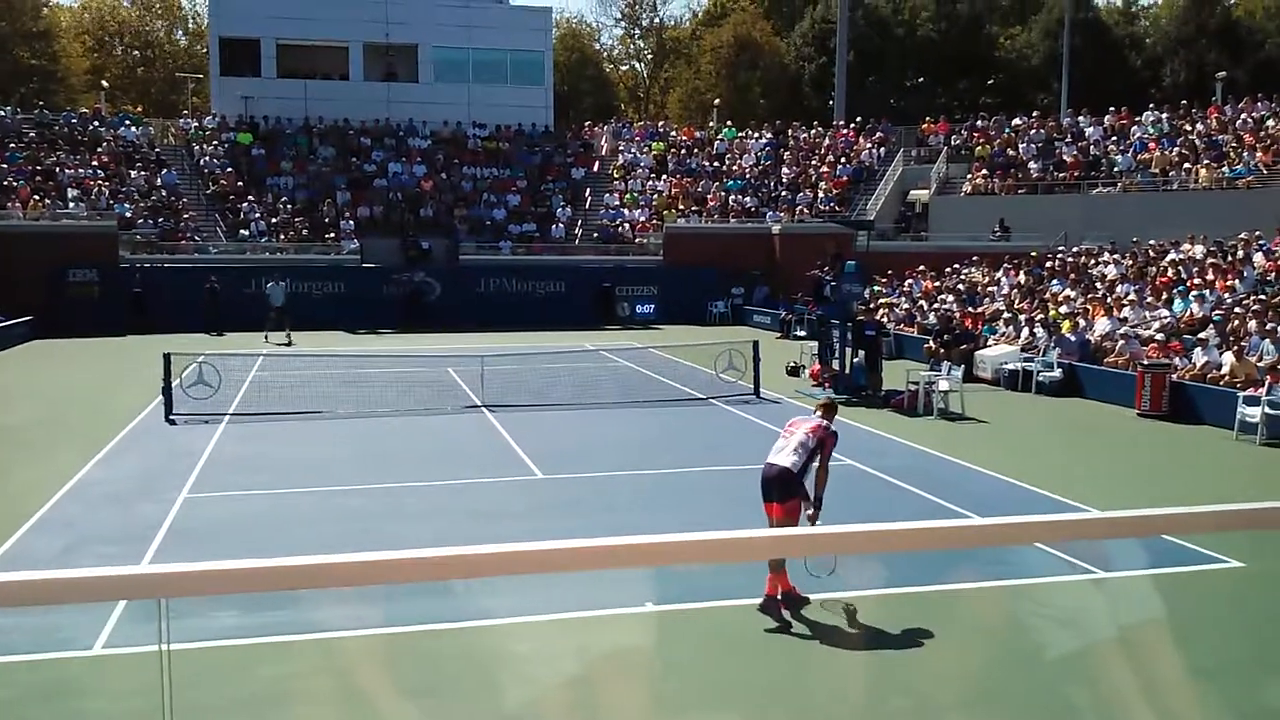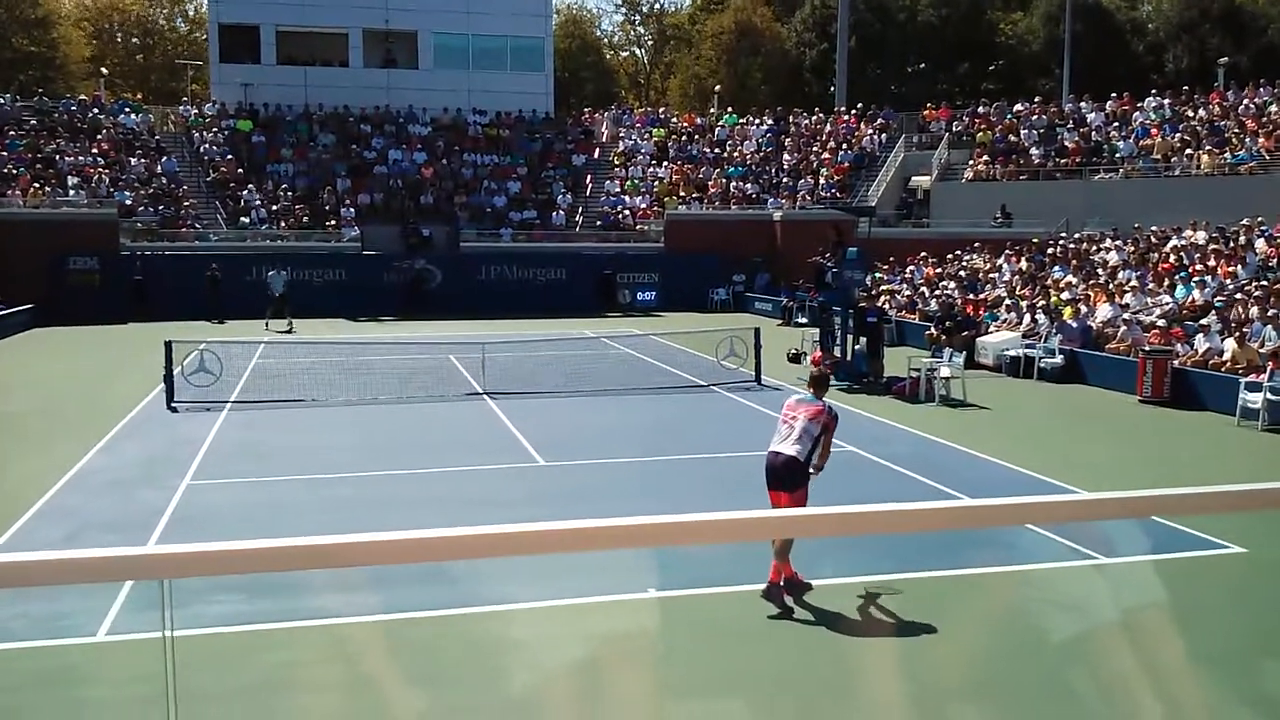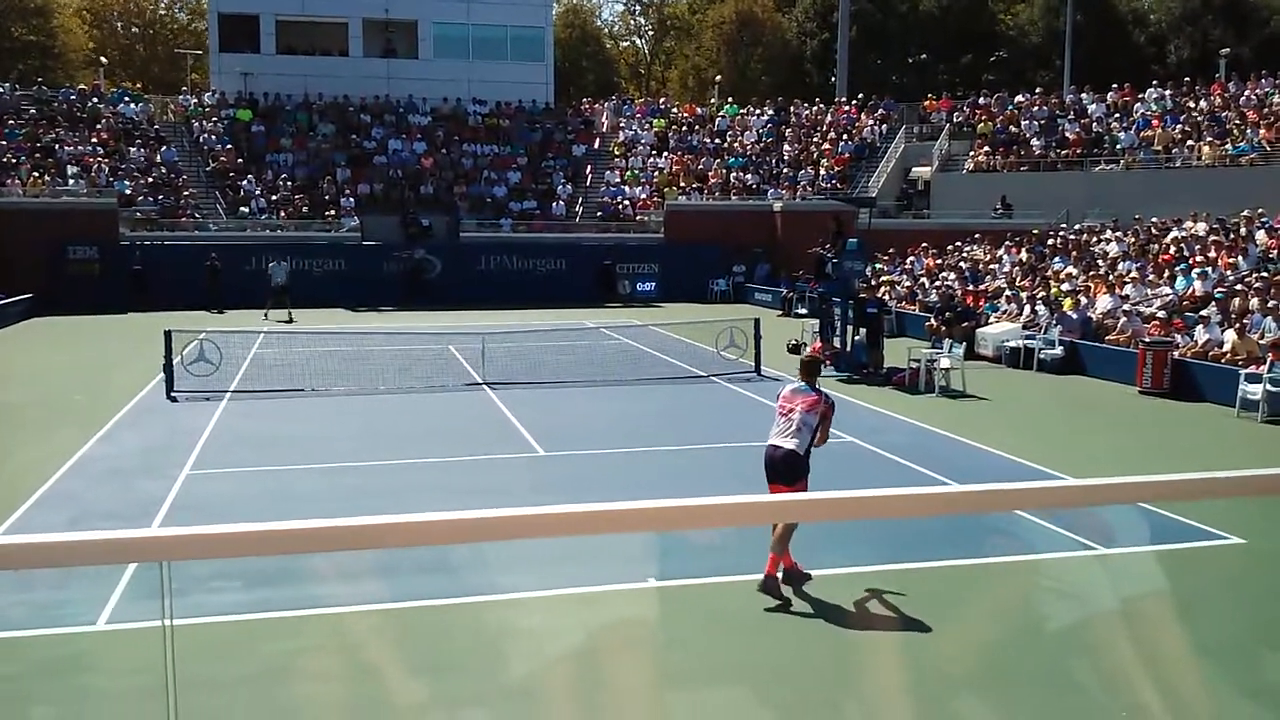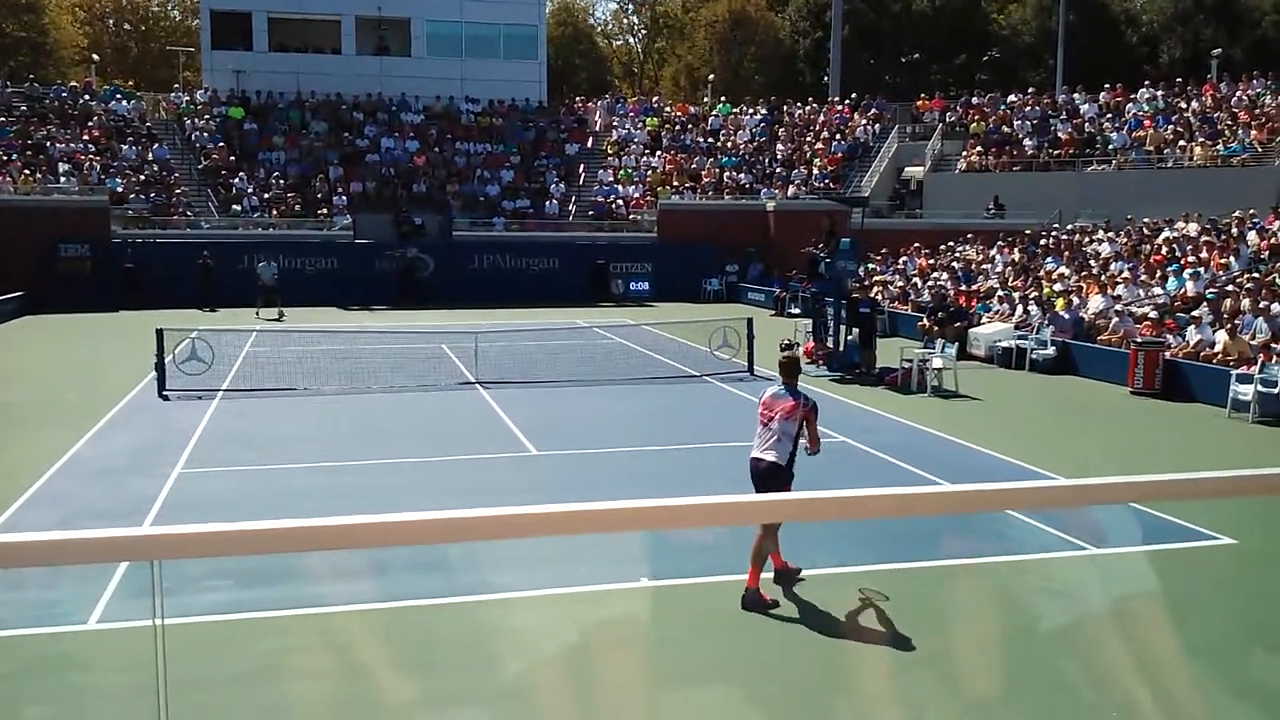
dt=0.4s
person 1, frame 1
left shoulder: (795, 421)
right shoulder: (829, 432)
right elbow: (822, 469)
left wrist: (806, 501)
right wrist: (817, 504)
left hip: (768, 471)
right hip: (786, 477)
left ankle: (786, 591)
right ankle: (770, 597)
person 1, frame 2
left shoulder: (791, 401)
right shoulder: (828, 413)
right elbow: (825, 450)
right wrist: (818, 466)
left hip: (772, 458)
right hip: (793, 464)
left ankle: (789, 577)
right ankle: (774, 583)
person 1, frame 3
left shoulder: (785, 390)
right shoulder: (825, 401)
right elbow: (822, 438)
right wrist: (815, 441)
left hip: (772, 451)
right hip: (793, 457)
right knee: (790, 518)
left ankle: (789, 567)
right ankle: (770, 576)
person 1, frame 4
left shoulder: (767, 394)
right shoulder: (806, 404)
right elbow: (813, 442)
right wrist: (813, 449)
left hip: (756, 461)
right hip: (777, 467)
left knee: (770, 520)
right knee: (768, 526)
left ankle: (781, 568)
right ankle: (751, 591)
